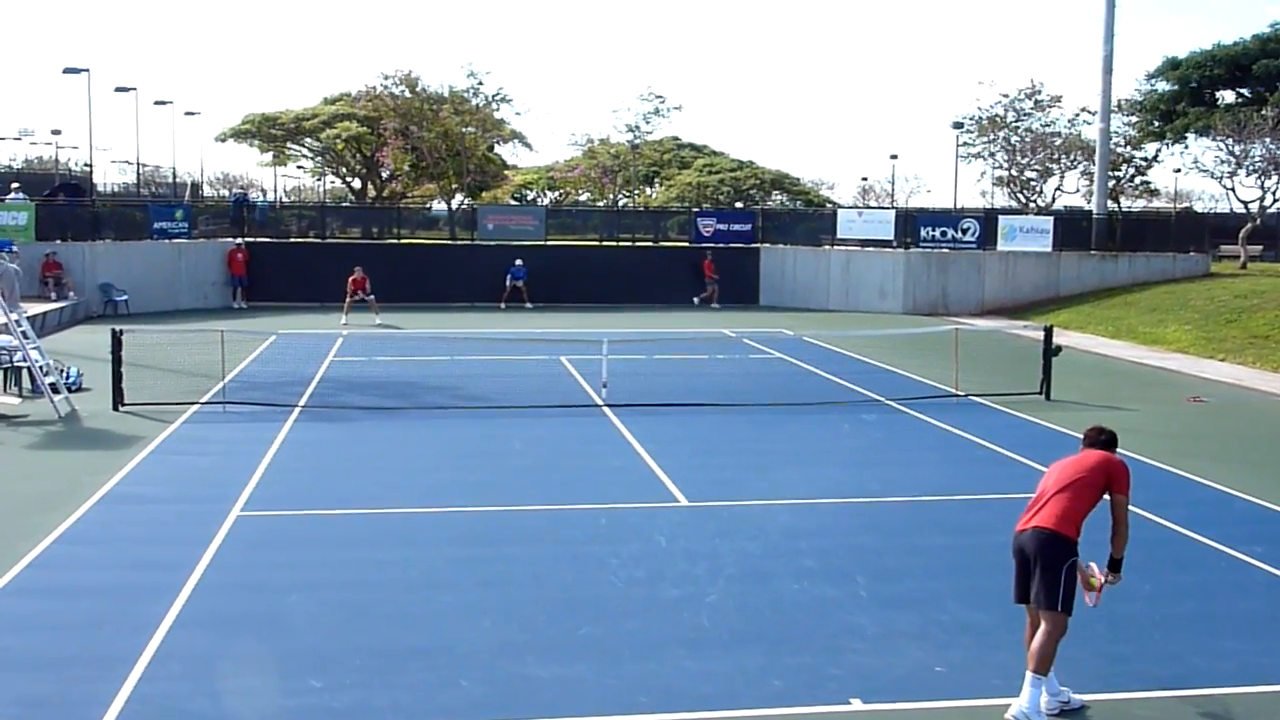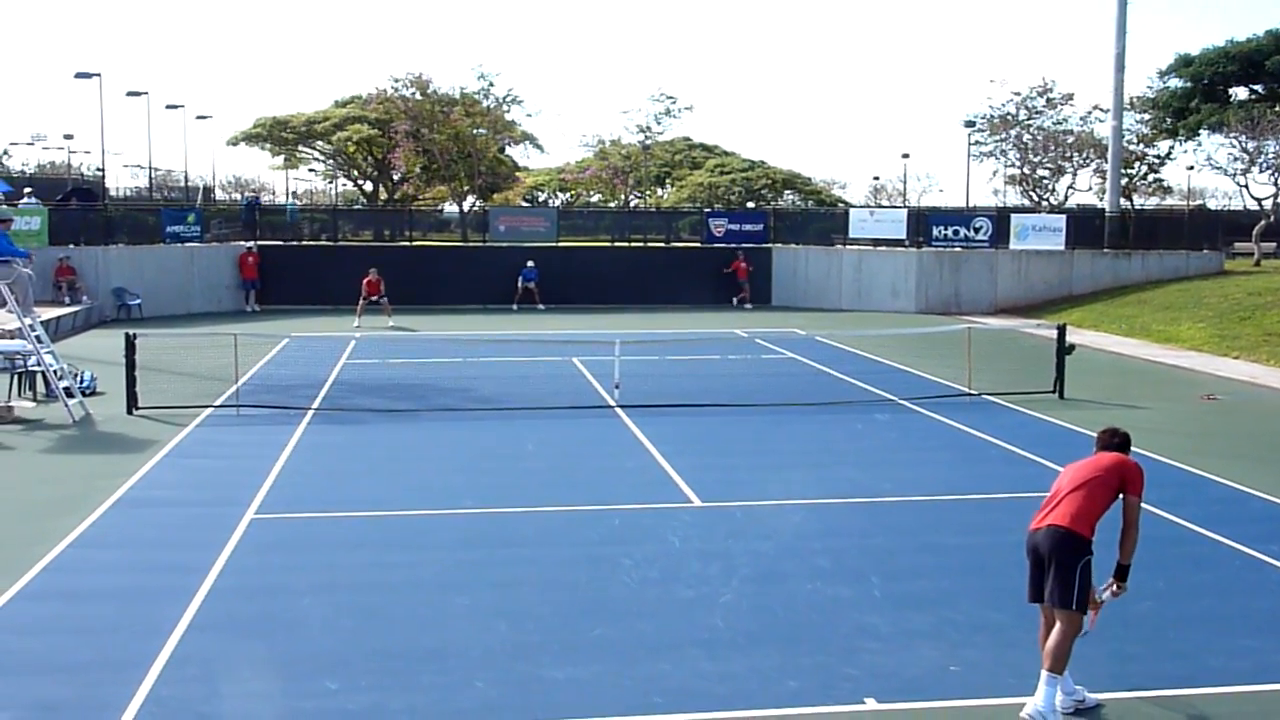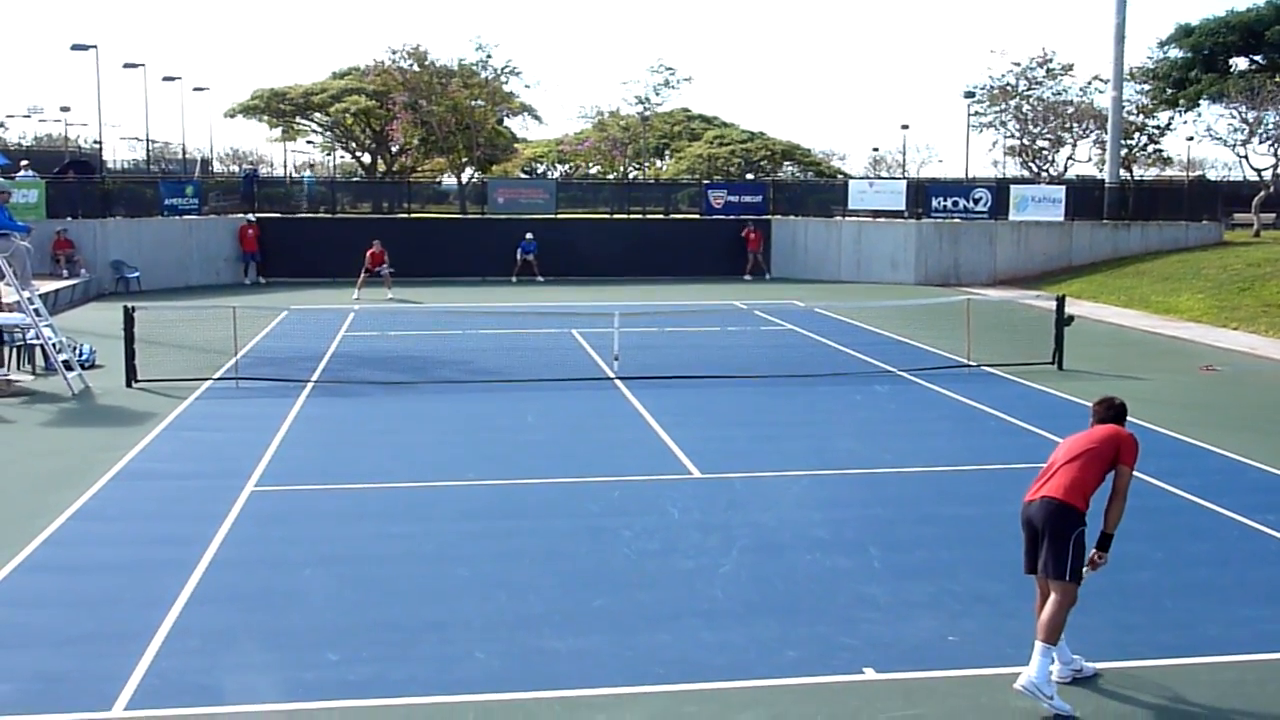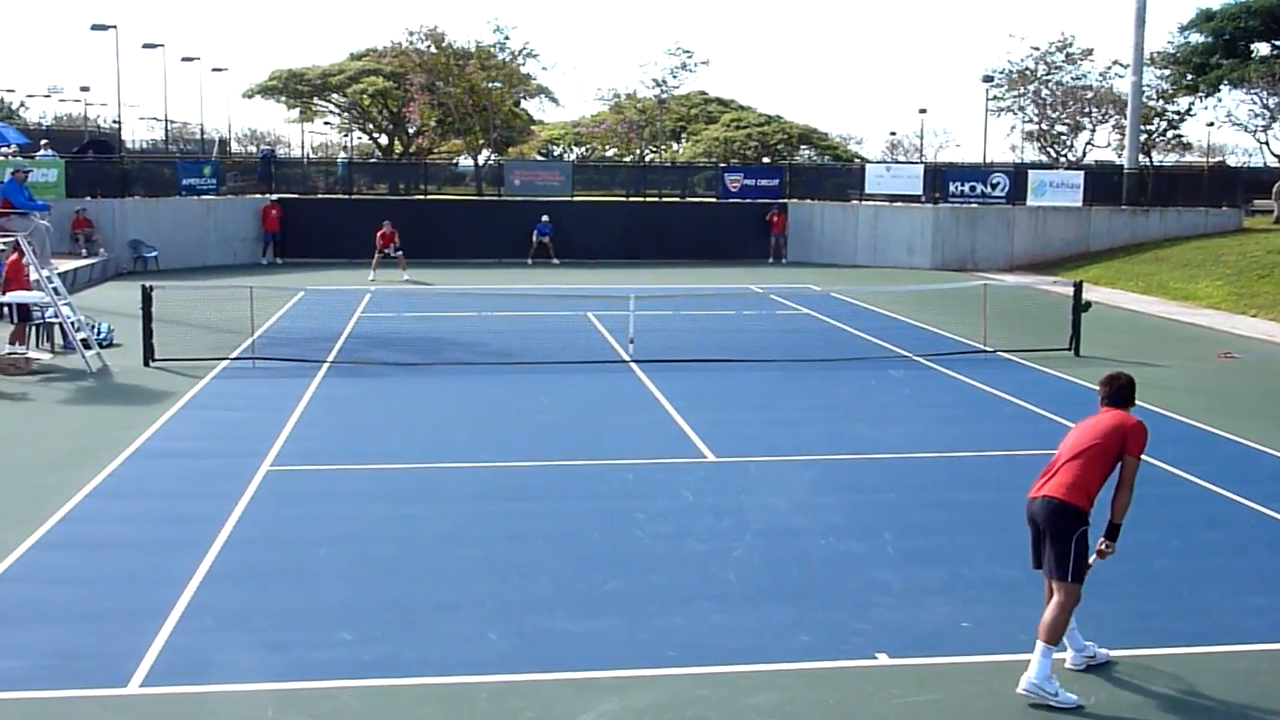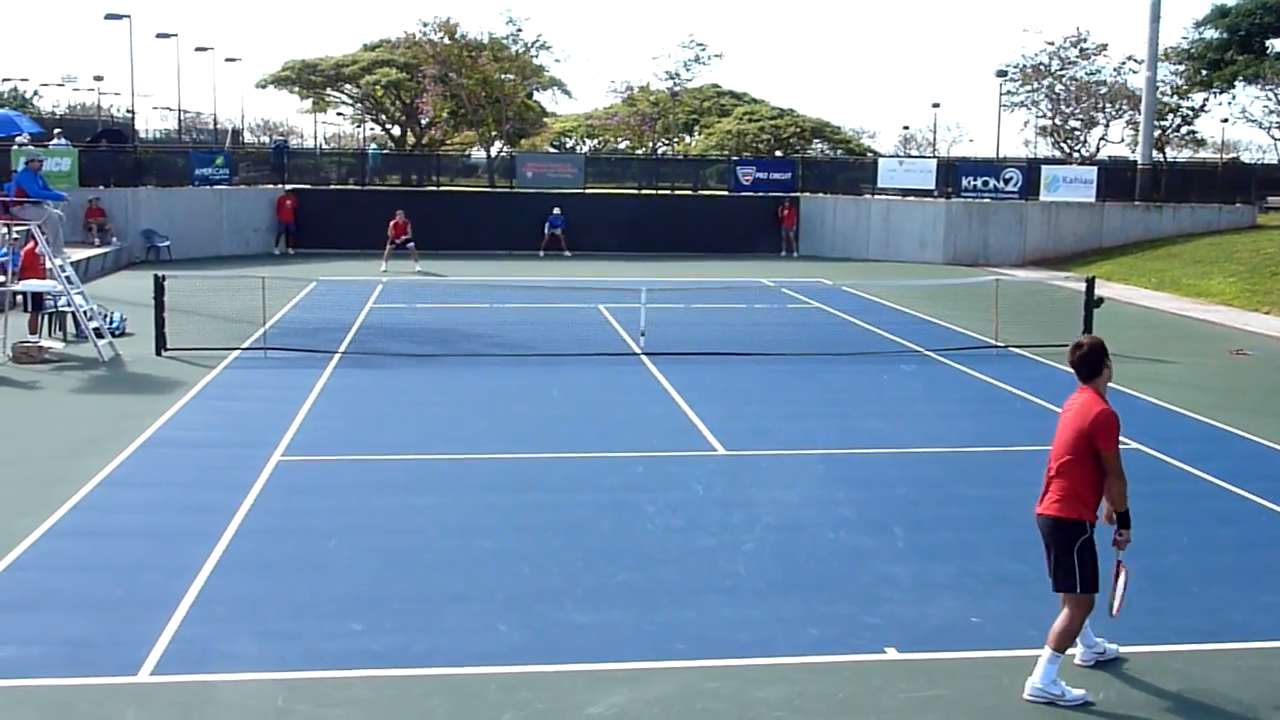
dt=0.4s
person 1, frame 1
left shoulder: (1062, 463)
right shoulder: (1116, 465)
right elbow: (1120, 524)
left wrist: (1079, 569)
right wrist: (1115, 566)
left hip: (1023, 534)
right hip: (1052, 538)
left knee: (1036, 619)
right knee: (1053, 624)
left ankle: (1051, 695)
person 1, frame 2
left shoulder: (1076, 466)
right shoulder: (1130, 467)
right elbow: (1130, 528)
left wrist: (1085, 587)
right wrist: (1121, 574)
left hip: (1036, 533)
right hip: (1067, 537)
left knee: (1050, 618)
right knee: (1069, 622)
left ankle: (1066, 693)
person 1, frame 3
left shoulder: (1076, 438)
right shoulder: (1126, 439)
right elbow: (1118, 496)
right wrist: (1103, 544)
left hip: (1032, 504)
right hip: (1061, 509)
left knee: (1047, 590)
right knee: (1063, 594)
left ankle: (1064, 663)
right ankle: (1036, 675)
person 1, frame 4
left shoulder: (1086, 424)
right shoulder: (1134, 427)
right elbow: (1124, 487)
right wrist: (1111, 534)
left hip: (1037, 499)
right hip: (1064, 506)
left knee: (1056, 585)
right knee: (1066, 594)
left ankle: (1078, 651)
right ankle: (1037, 676)
person 1, frame 5
left shoulder: (1077, 402)
right shoulder: (1103, 414)
right elbow: (1114, 476)
left wrist: (1106, 506)
right wrist: (1123, 522)
left hip: (1050, 510)
right hip: (1069, 518)
left knee: (1073, 592)
right knee: (1080, 602)
left ankle: (1089, 647)
right ankle: (1042, 681)
